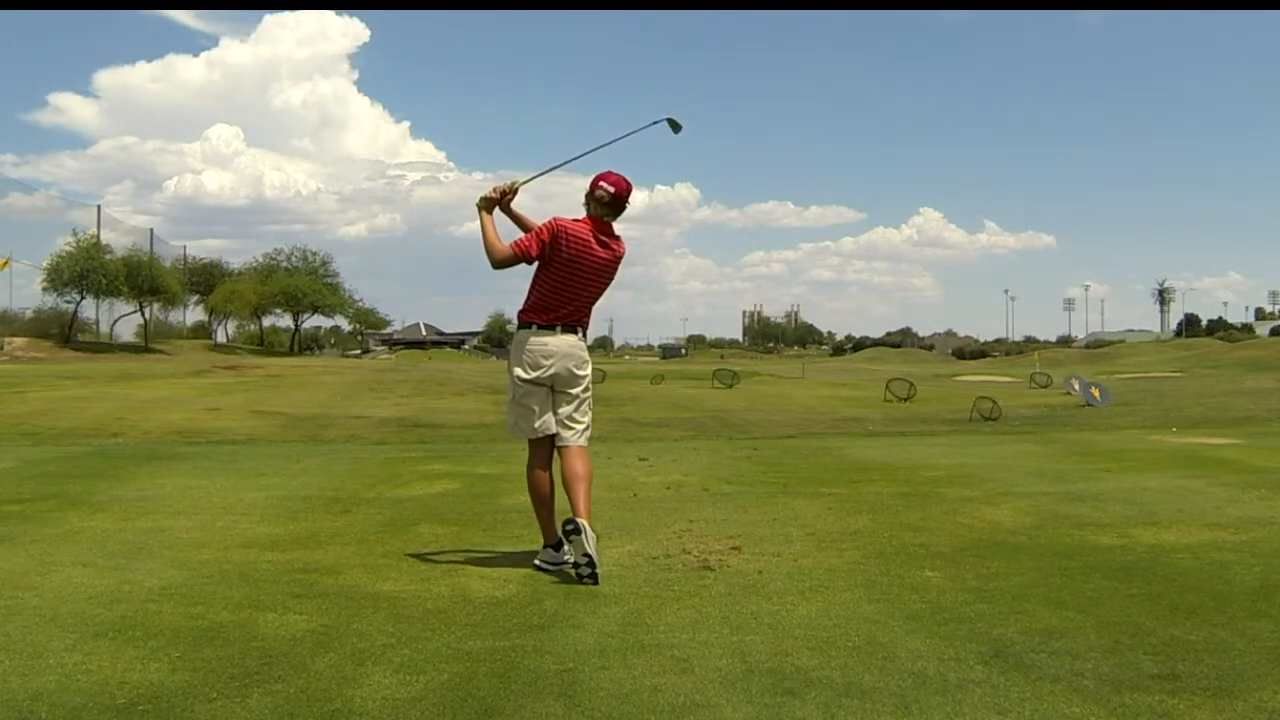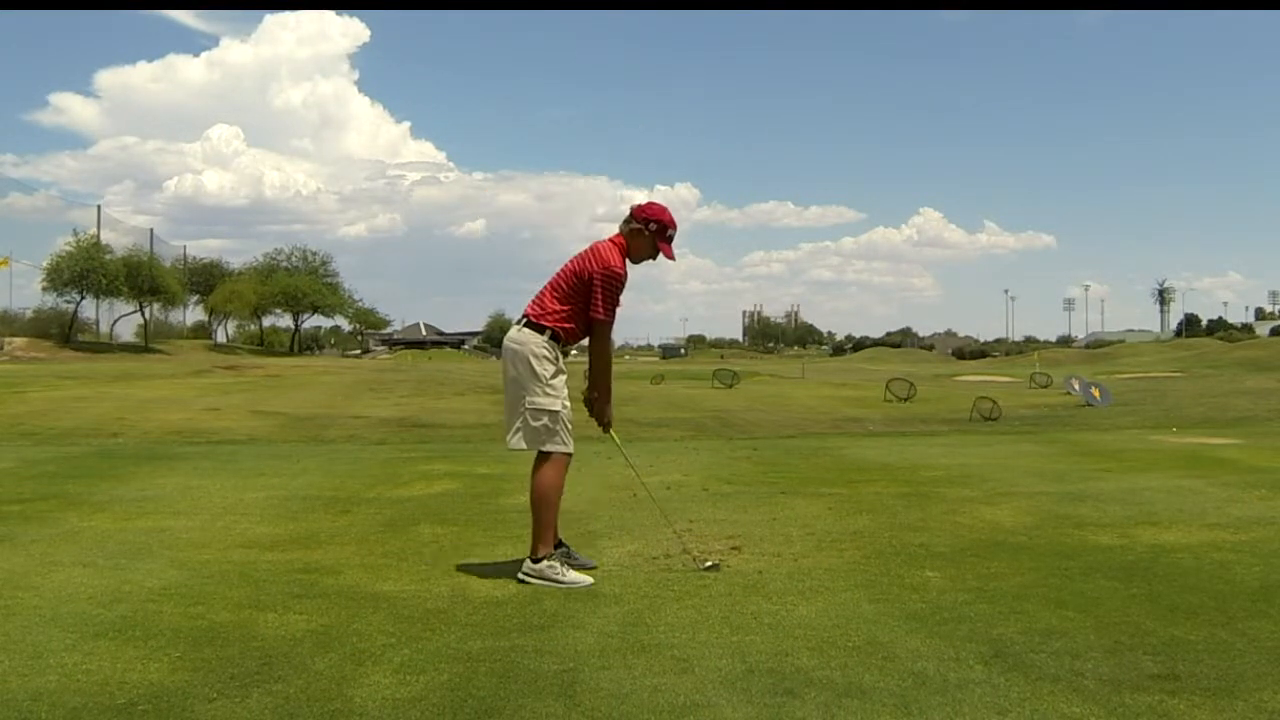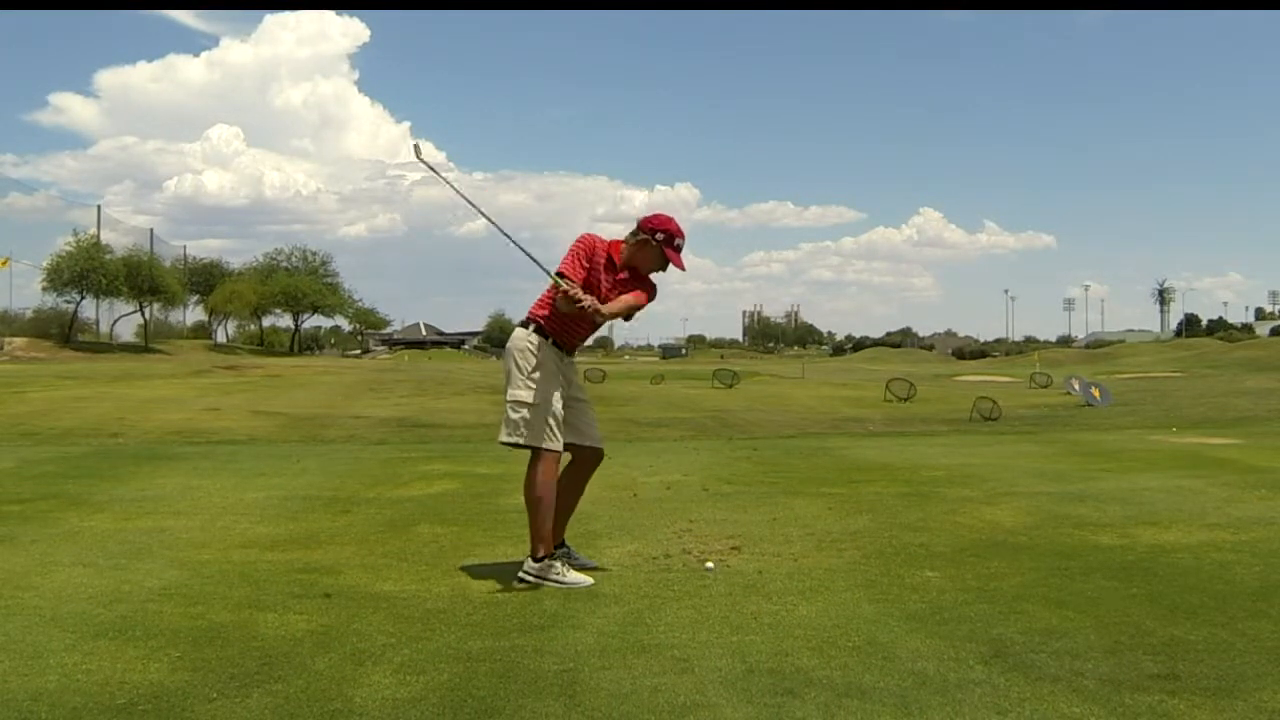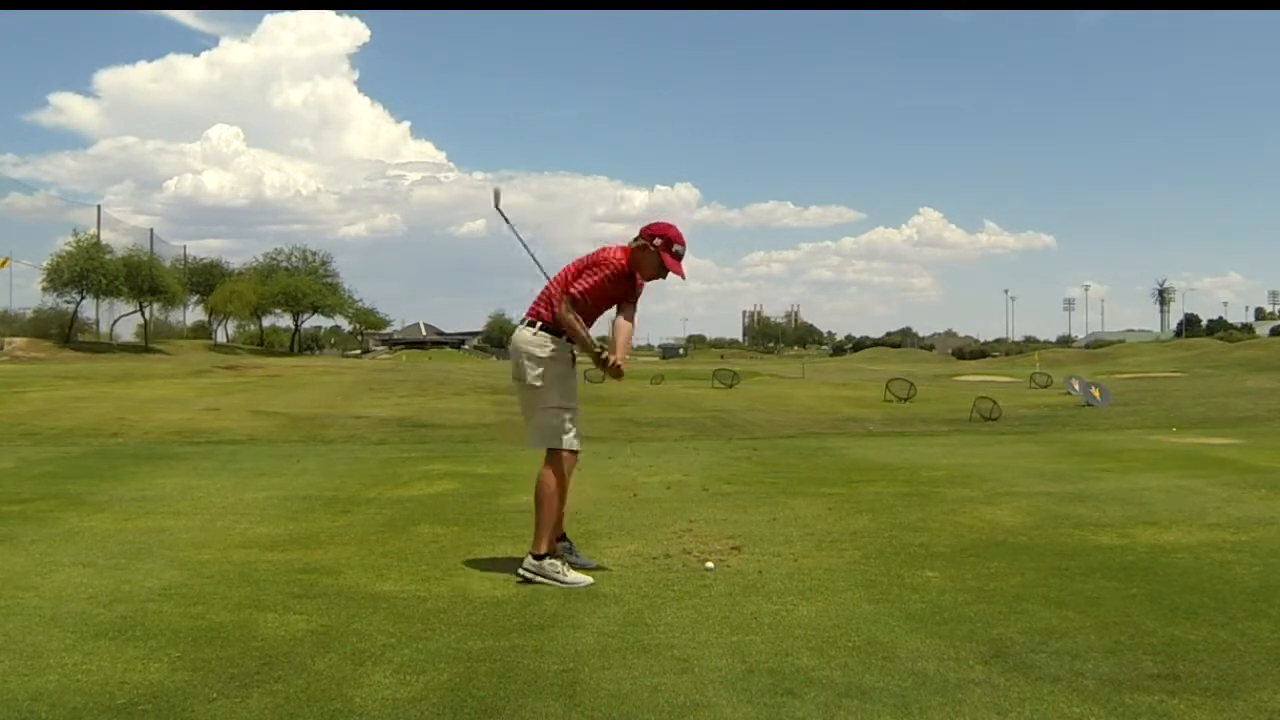
dt=0.5s
person 1, frame 1
left shoulder: (563, 229)
right shoulder: (616, 250)
left elbow: (499, 258)
left wrist: (487, 212)
right wrist: (510, 211)
left hip: (533, 344)
right hip: (573, 347)
left knee: (540, 446)
right knee: (574, 443)
left ankle: (553, 545)
right ankle: (580, 524)
person 1, frame 2
left shoulder: (605, 254)
right shoulder: (611, 265)
left elbow: (595, 334)
right elbow: (601, 340)
left wrist: (592, 387)
right wrist: (604, 399)
left hip: (531, 343)
right hip: (537, 347)
left knee: (552, 449)
right knee: (555, 451)
left ankle: (550, 545)
right ankle: (540, 560)
person 1, frame 3
left shoulder: (645, 288)
right shoulder: (590, 246)
left elbow: (621, 306)
right elbow: (563, 294)
left wrist: (596, 308)
right wrist: (573, 296)
left hip: (564, 358)
right hip: (535, 346)
left knee: (589, 453)
right knee: (548, 452)
left ankle: (554, 545)
right ankle: (539, 559)
person 1, frame 4
left shoulder: (632, 280)
right shoulder: (613, 262)
left elbow: (625, 319)
right elbow: (563, 310)
left wrist: (619, 357)
right wrist: (596, 352)
left hip: (543, 343)
right hip: (541, 344)
left knee: (561, 447)
right knee: (562, 450)
left ankle: (555, 541)
right ankle: (540, 557)
